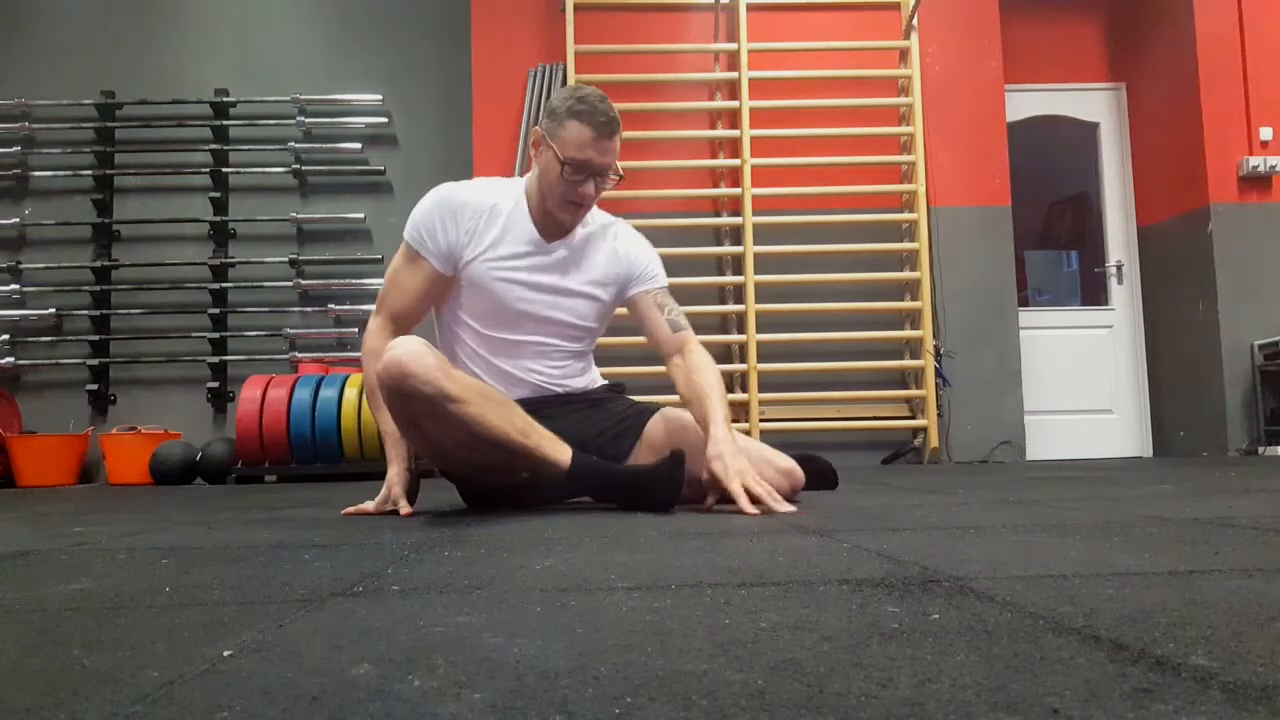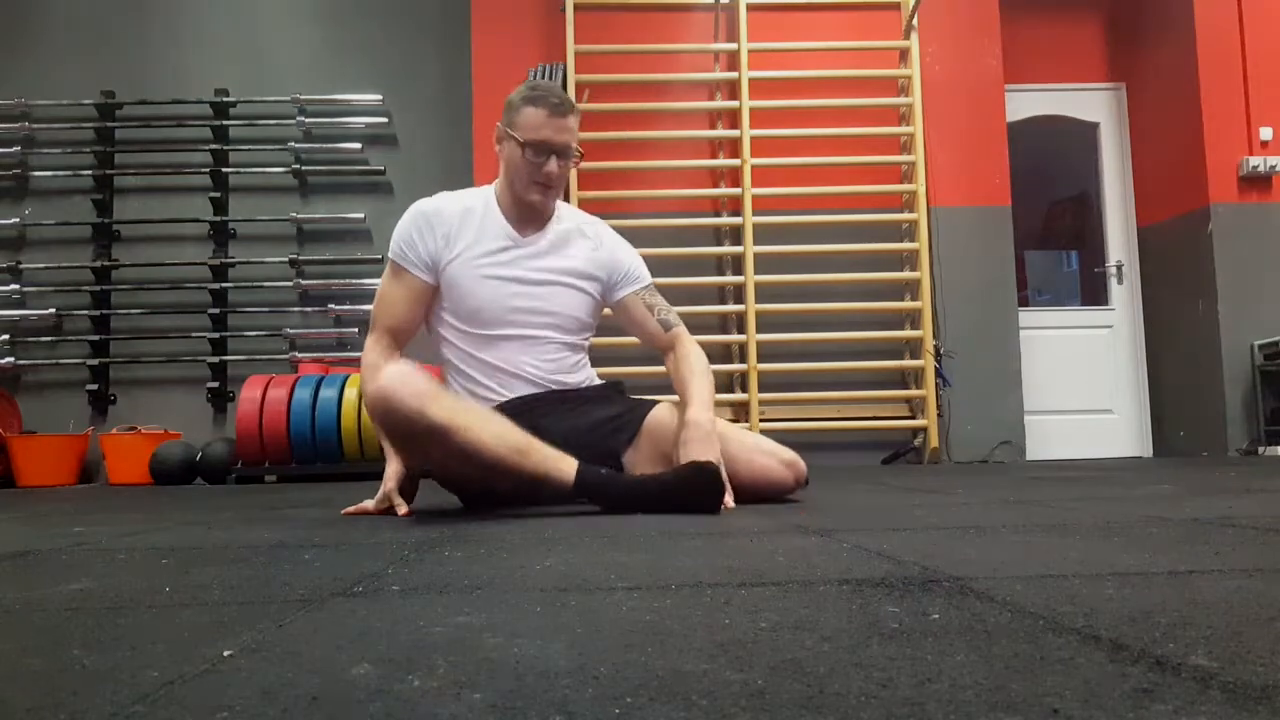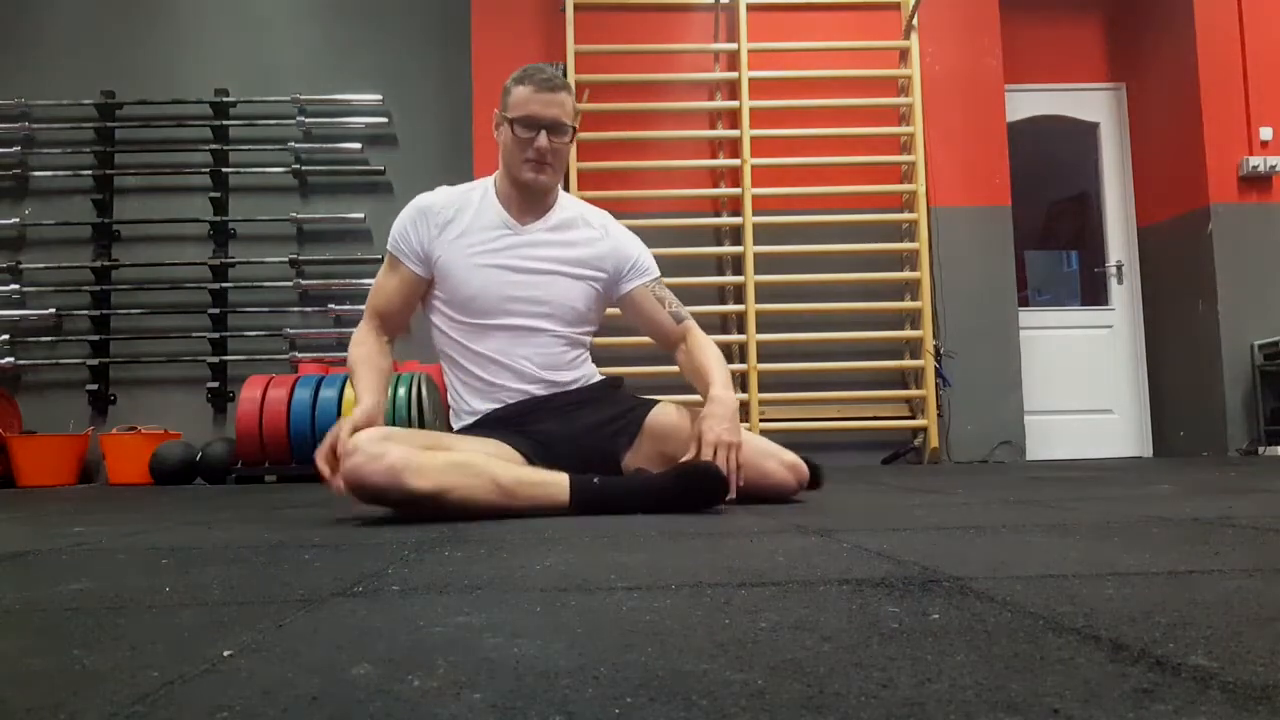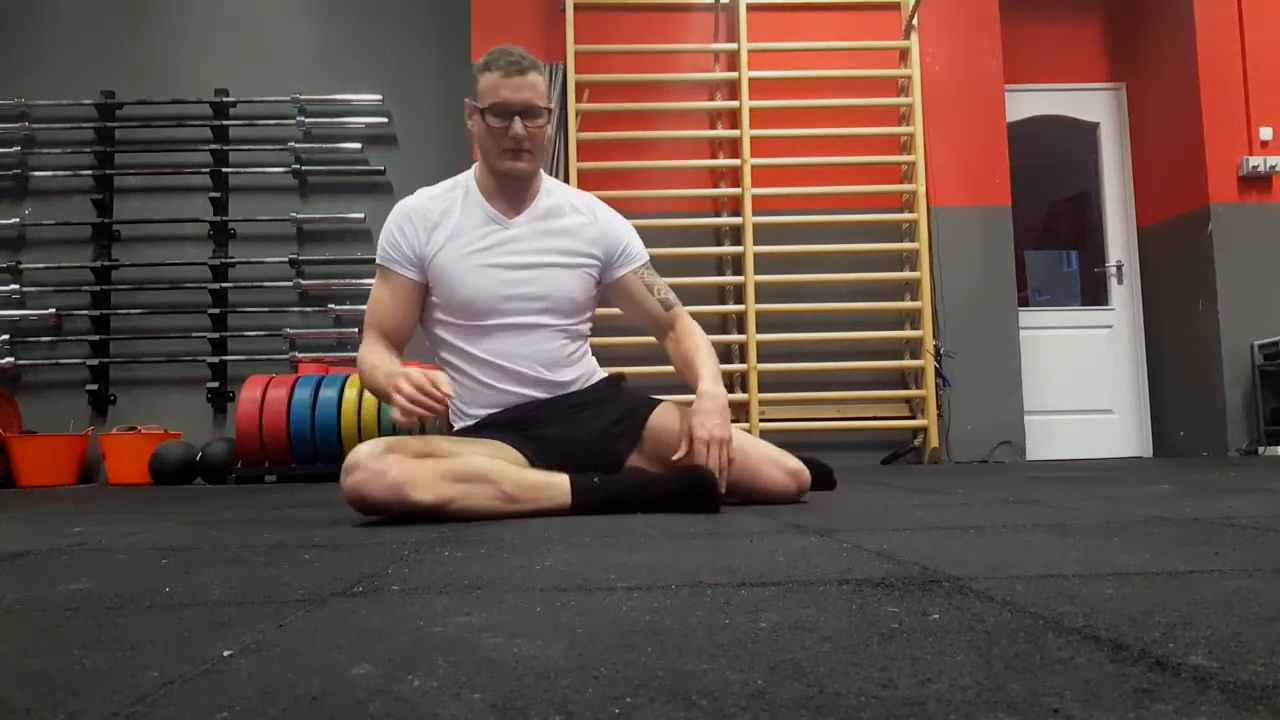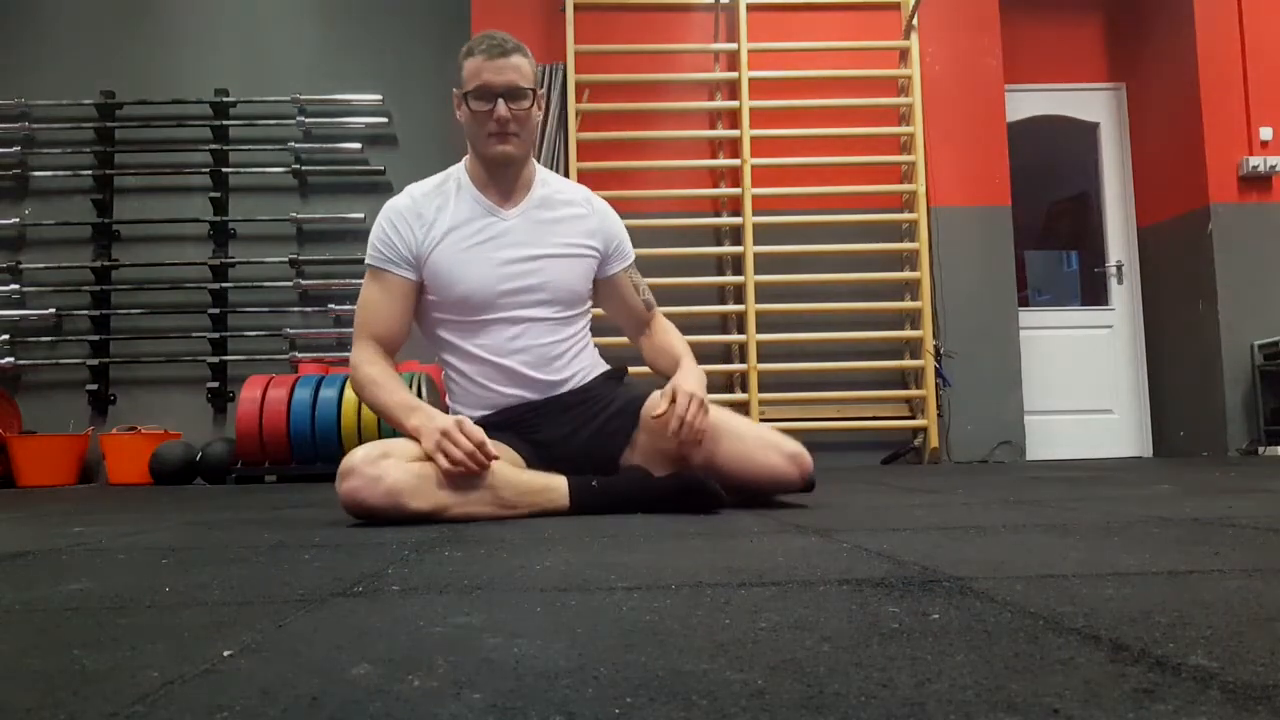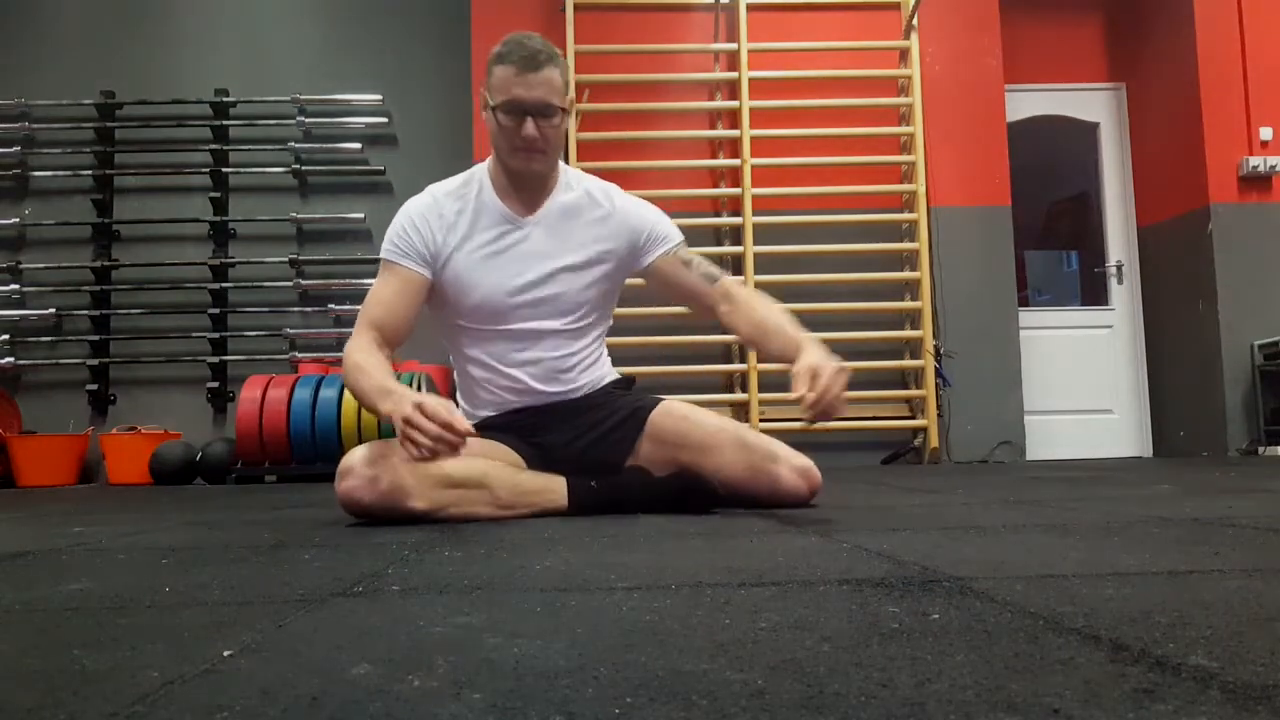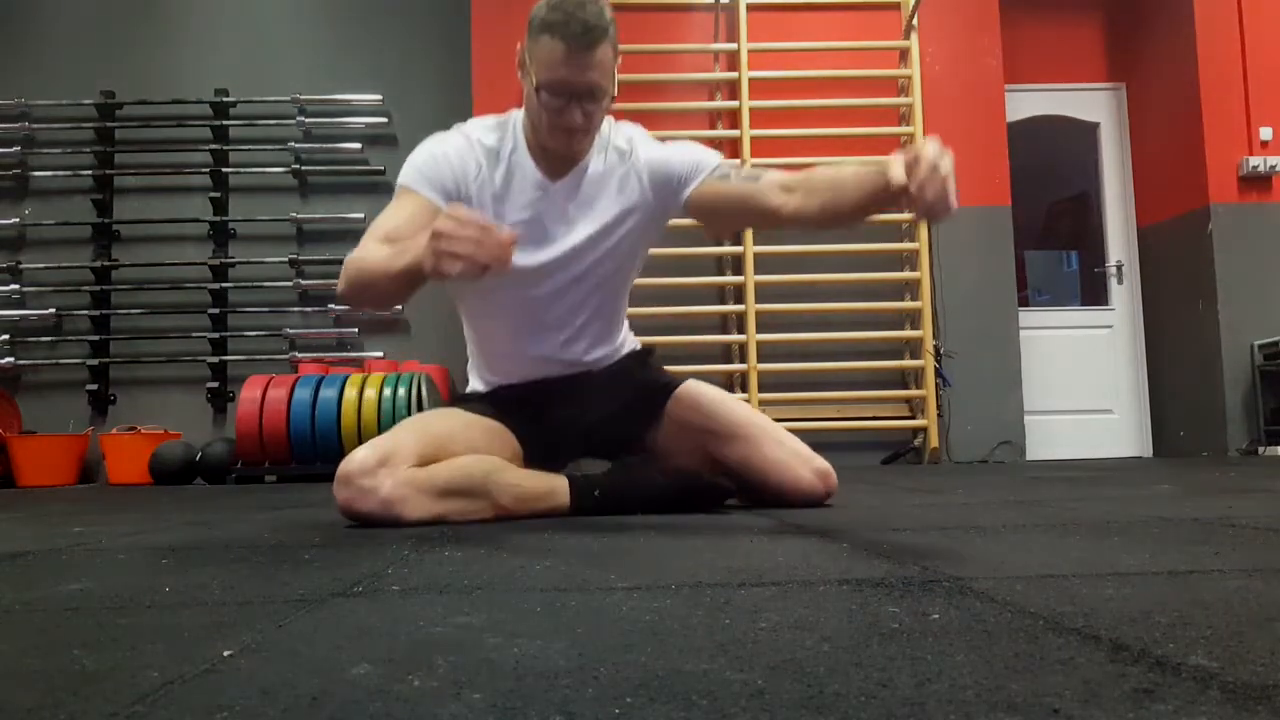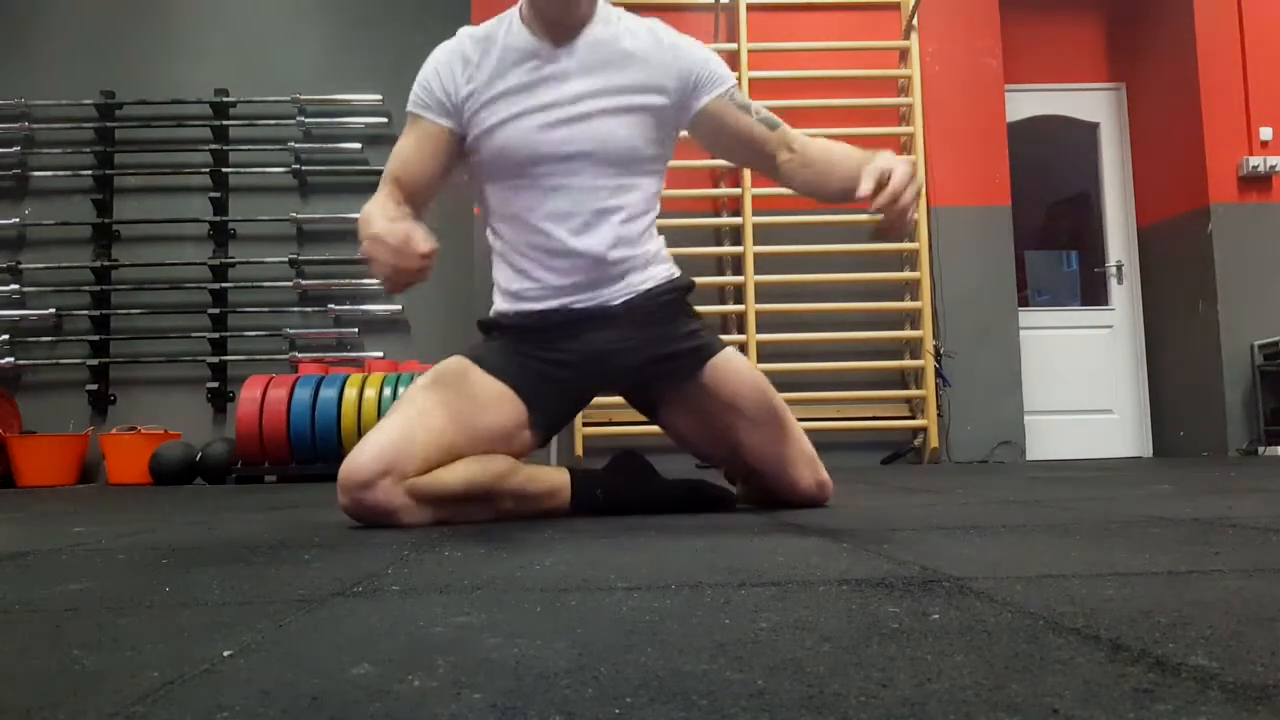
dt=0.4s
person 1, frame 1
left shoulder: (623, 246)
right shoulder: (455, 209)
left elbow: (683, 350)
right elbow: (386, 328)
left wrist: (721, 441)
right wrist: (399, 462)
left hip: (592, 415)
right hip: (488, 440)
left knee: (783, 477)
right knee: (405, 361)
right ankle: (606, 479)
person 1, frame 2
left shoulder: (601, 244)
right shoulder: (435, 222)
left elbow: (677, 343)
right elbow: (383, 345)
left wrist: (699, 421)
right wrist: (398, 458)
left hip: (591, 413)
right hip: (491, 440)
left knee: (783, 470)
right knee: (394, 389)
right ankle: (613, 486)
person 1, frame 3
left shoulder: (607, 237)
right shoulder: (432, 217)
left elbow: (685, 337)
right elbow: (376, 329)
left wrist: (721, 397)
right wrist: (366, 407)
left hip: (594, 411)
right hip: (492, 434)
left knee: (785, 473)
right knee: (362, 460)
right ankle: (609, 490)
person 1, frame 4
left shoulder: (595, 221)
right shoulder: (418, 219)
left elbow: (674, 324)
right elbow: (378, 343)
left wrist: (711, 390)
right wrist: (396, 380)
left hip: (597, 409)
right hip: (494, 436)
left knee: (788, 478)
right knee: (366, 474)
right ankle: (611, 491)
person 1, frame 5
left shoulder: (590, 213)
right shoulder: (410, 216)
left elbow: (647, 324)
right elbow: (370, 353)
left wrist: (688, 370)
right wrist: (425, 420)
left hip: (598, 403)
right hip: (493, 435)
left knee: (789, 466)
right knee: (362, 479)
right ankle: (613, 491)
person 1, frame 6
left shoulder: (618, 214)
right shoulder: (430, 217)
left elbow: (728, 297)
right elbow: (365, 344)
left wrist: (805, 348)
right wrist: (398, 401)
left hip: (604, 410)
right hip: (497, 436)
left knee: (795, 478)
right knee: (360, 479)
right ankle: (606, 491)
person 1, frame 7
left shoulder: (649, 165)
right shoulder: (454, 159)
left elbow: (787, 198)
right elbow: (357, 280)
left wrist: (892, 177)
right wrist: (423, 254)
left hip: (618, 380)
right hip: (505, 402)
left knee: (810, 482)
right knee: (364, 486)
right ankle: (602, 494)
person 1, frame 8
left shoulder: (665, 51)
right shoulder: (461, 62)
left elbow: (786, 153)
right elbow: (392, 199)
left wrist: (873, 163)
right wrist: (385, 235)
left hip: (647, 313)
right hip: (528, 334)
left knee: (805, 488)
right knee: (368, 487)
right ankle: (603, 491)
